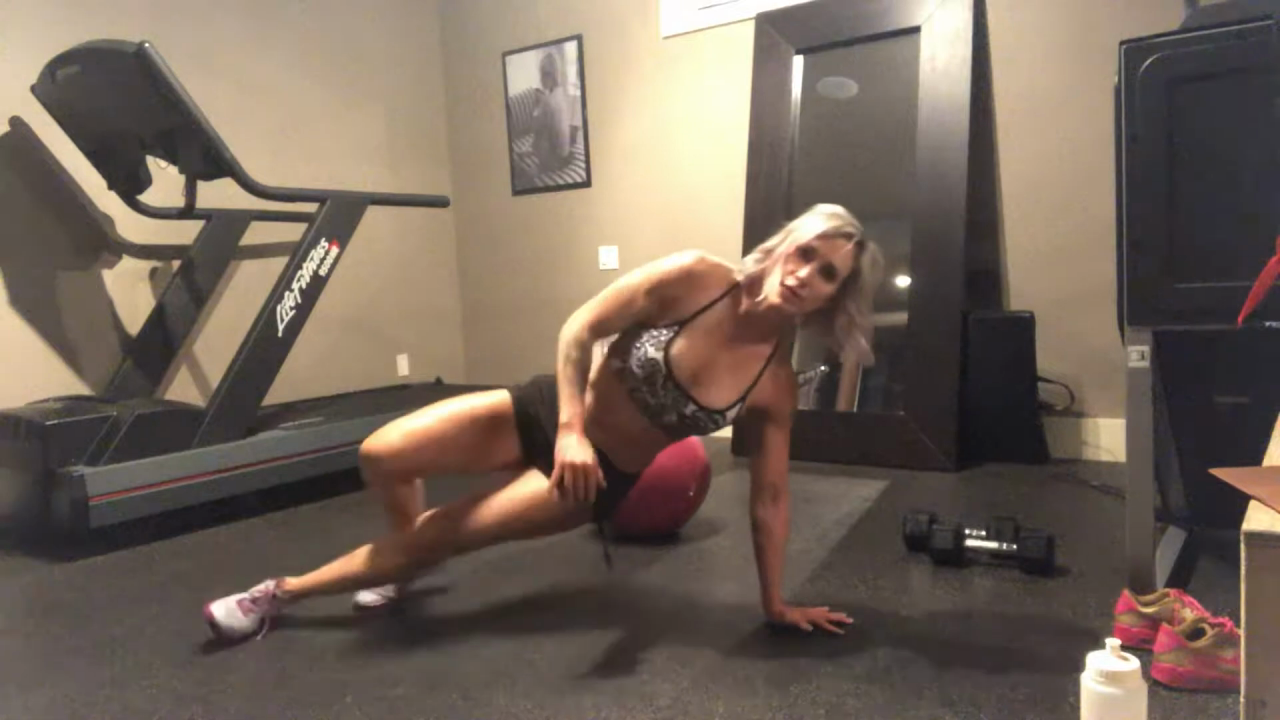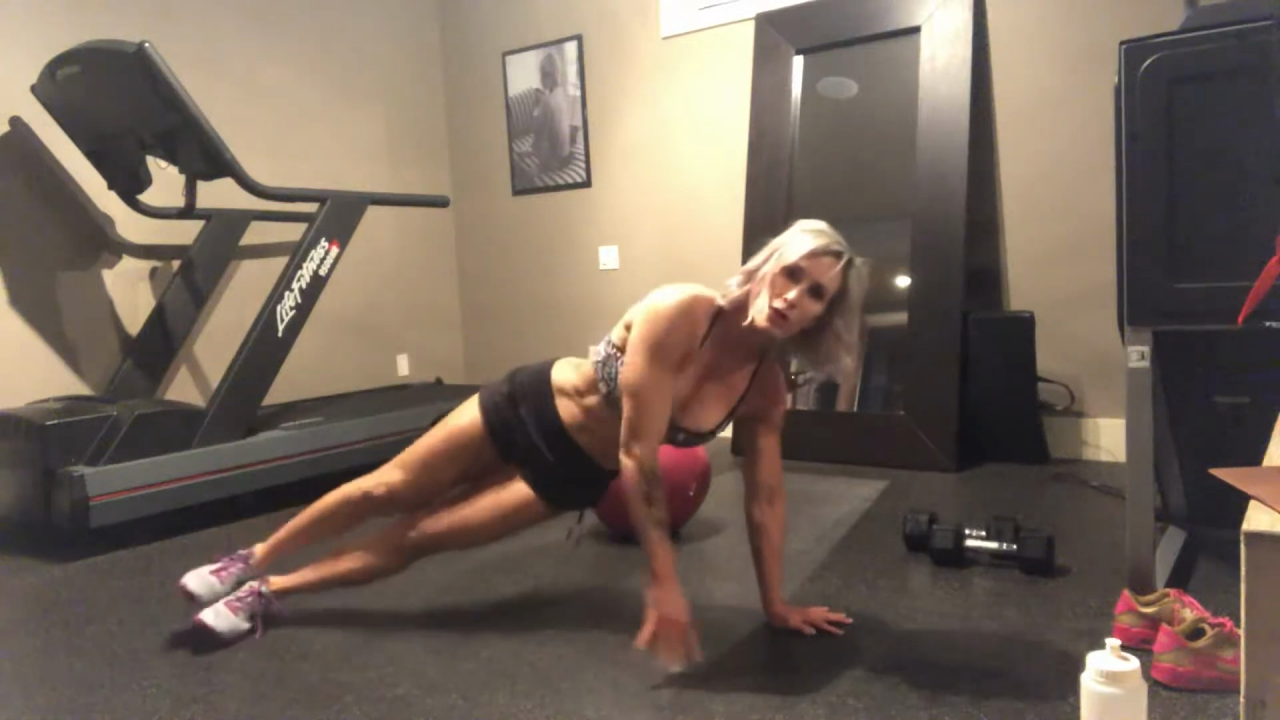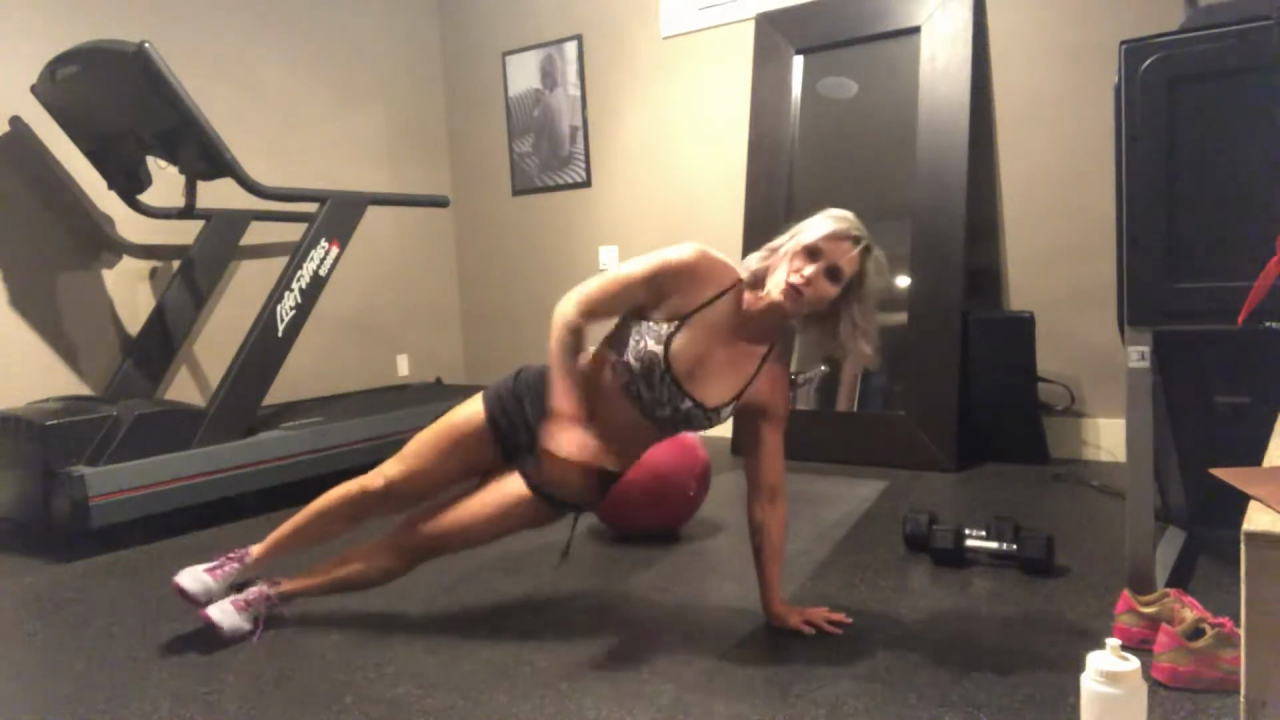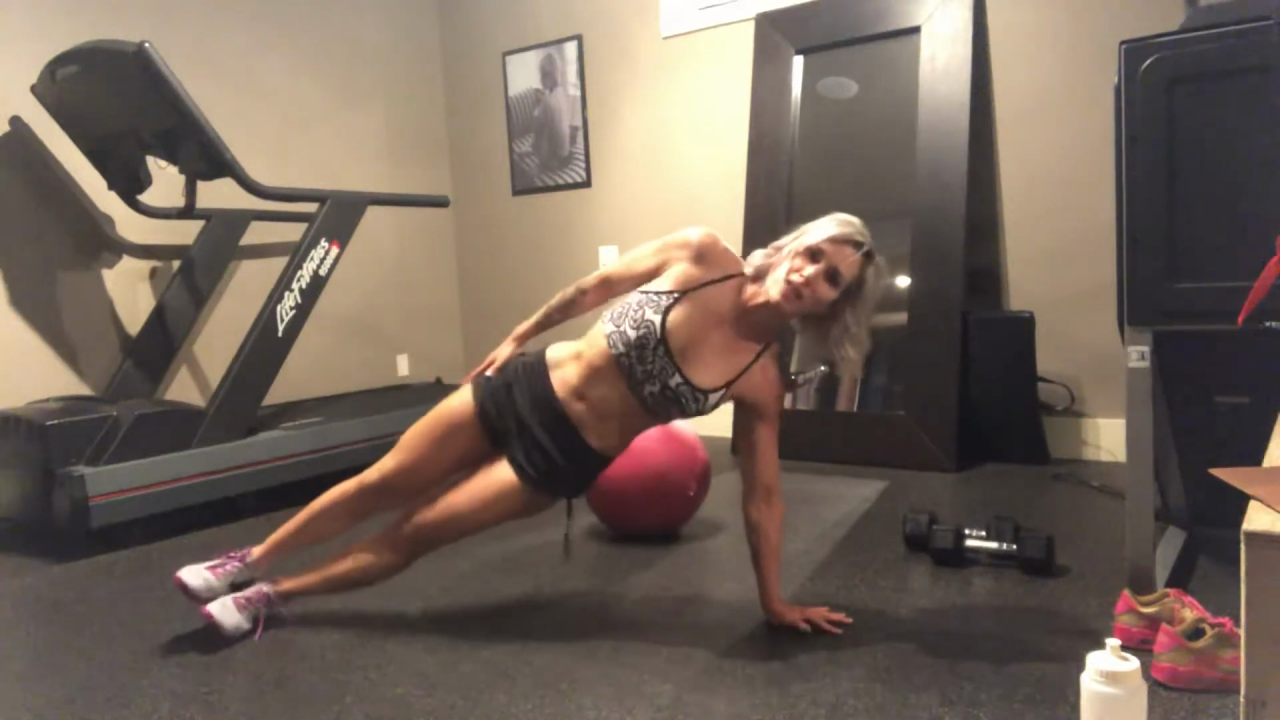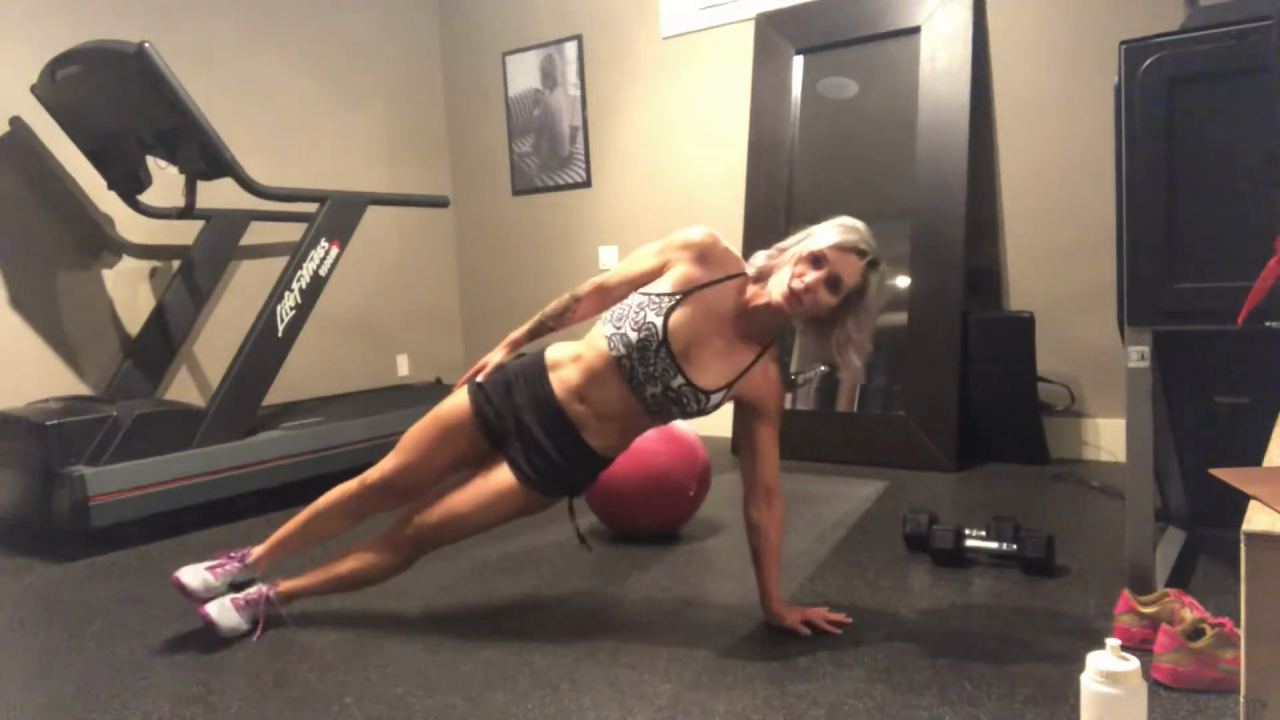
dt=0.5s
person 1, frame 1
left shoulder: (775, 386)
right shoulder: (696, 276)
left elbow: (770, 498)
right elbow: (578, 329)
left wrist: (775, 602)
right wrist: (572, 426)
left hip: (596, 479)
right hip: (552, 410)
left knee: (434, 535)
right knee: (382, 454)
left ankle: (282, 590)
right ankle: (401, 561)
person 1, frame 2
left shoulder: (766, 392)
right shoulder: (681, 311)
left elbow: (764, 500)
right elbow: (638, 457)
left wrist: (776, 604)
right wrist: (664, 581)
left hip: (575, 473)
right hip: (533, 407)
left knee: (418, 536)
right knee: (388, 490)
left ankle: (267, 592)
right ankle: (256, 557)
person 1, frame 3
left shoulder: (769, 385)
right shoulder: (698, 270)
left elbow: (767, 497)
right elbow: (573, 312)
left wrist: (775, 603)
right wrist: (563, 419)
left hip: (575, 471)
right hip: (538, 409)
left knee: (418, 541)
right knee: (384, 489)
left ankle: (270, 596)
right ankle: (249, 560)
person 1, frame 4
left shoulder: (762, 382)
right shoulder: (701, 254)
left elbow: (762, 493)
right elbow: (598, 285)
left wrist: (774, 602)
right wrist: (516, 338)
left hip: (564, 458)
right hip: (526, 388)
left knee: (413, 535)
right knee: (382, 486)
left ankle: (270, 594)
right ankle: (250, 560)
person 1, frame 5
left shoulder: (761, 382)
right shoulder: (702, 253)
left elbow: (763, 494)
right elbow: (594, 293)
left wrist: (774, 601)
right wrist: (511, 341)
left hip: (563, 458)
right hip: (524, 388)
left knee: (413, 536)
right knee: (382, 485)
left ankle: (270, 596)
right ankle: (248, 562)
